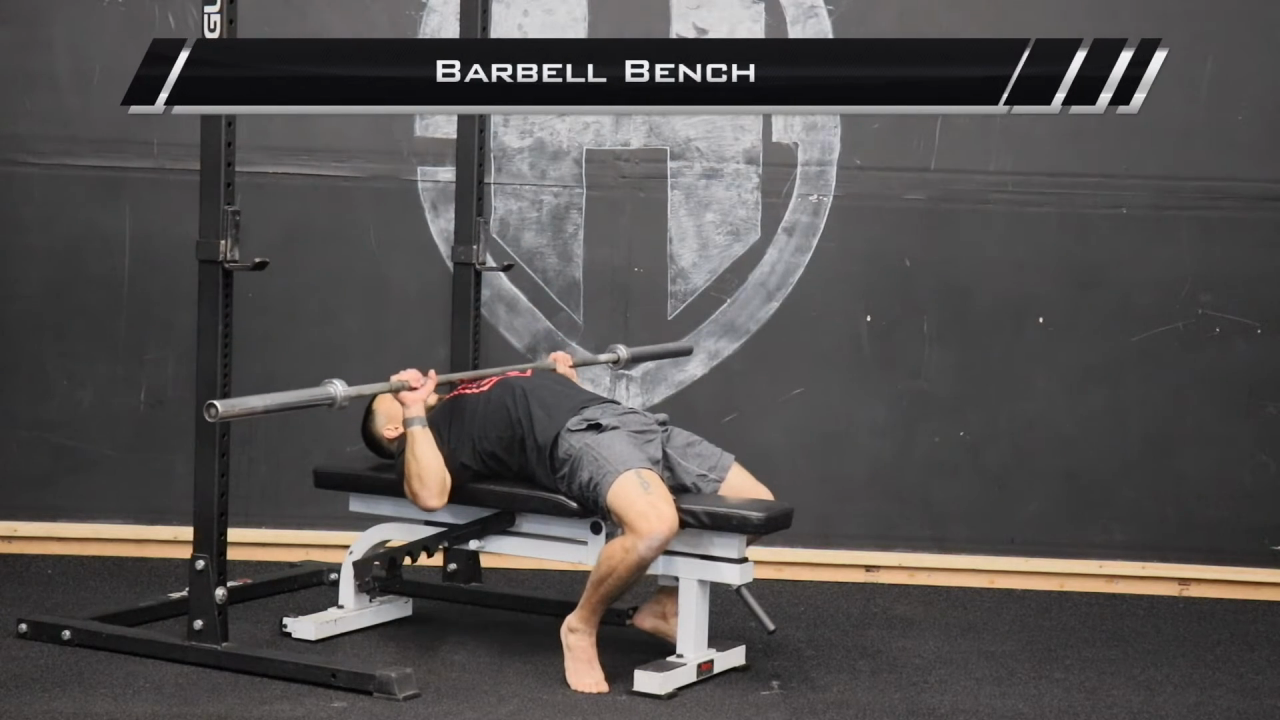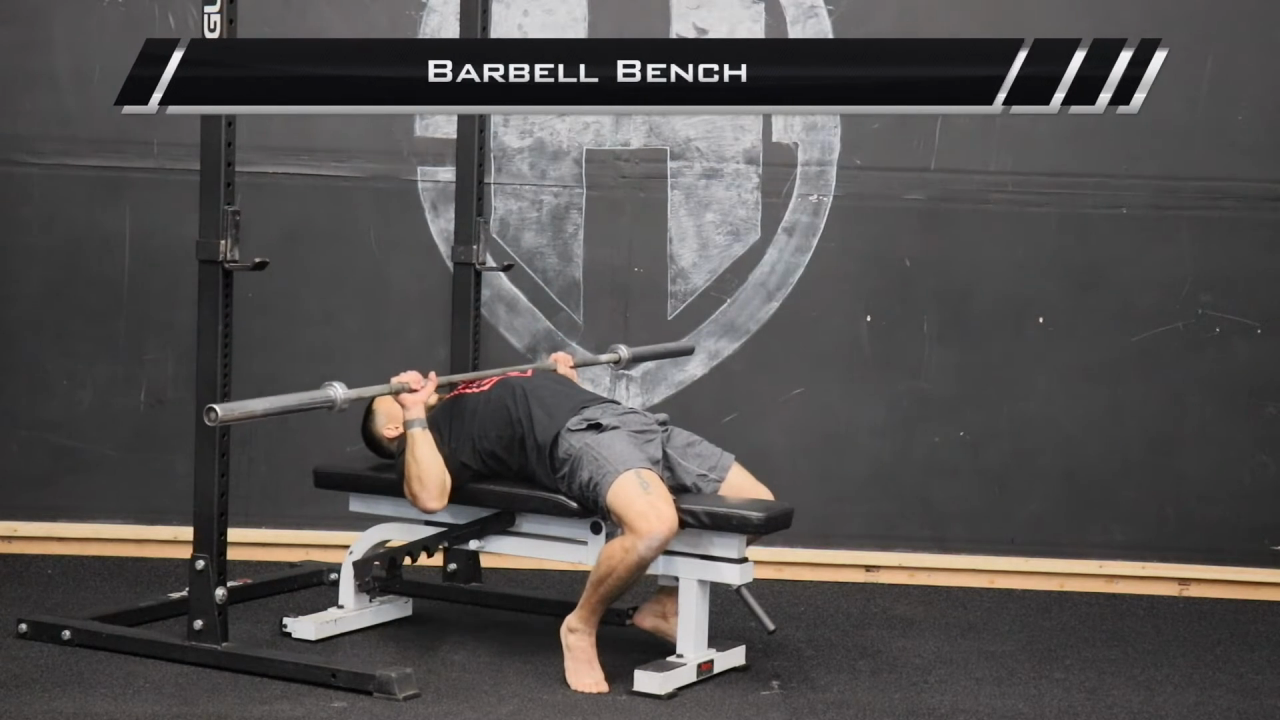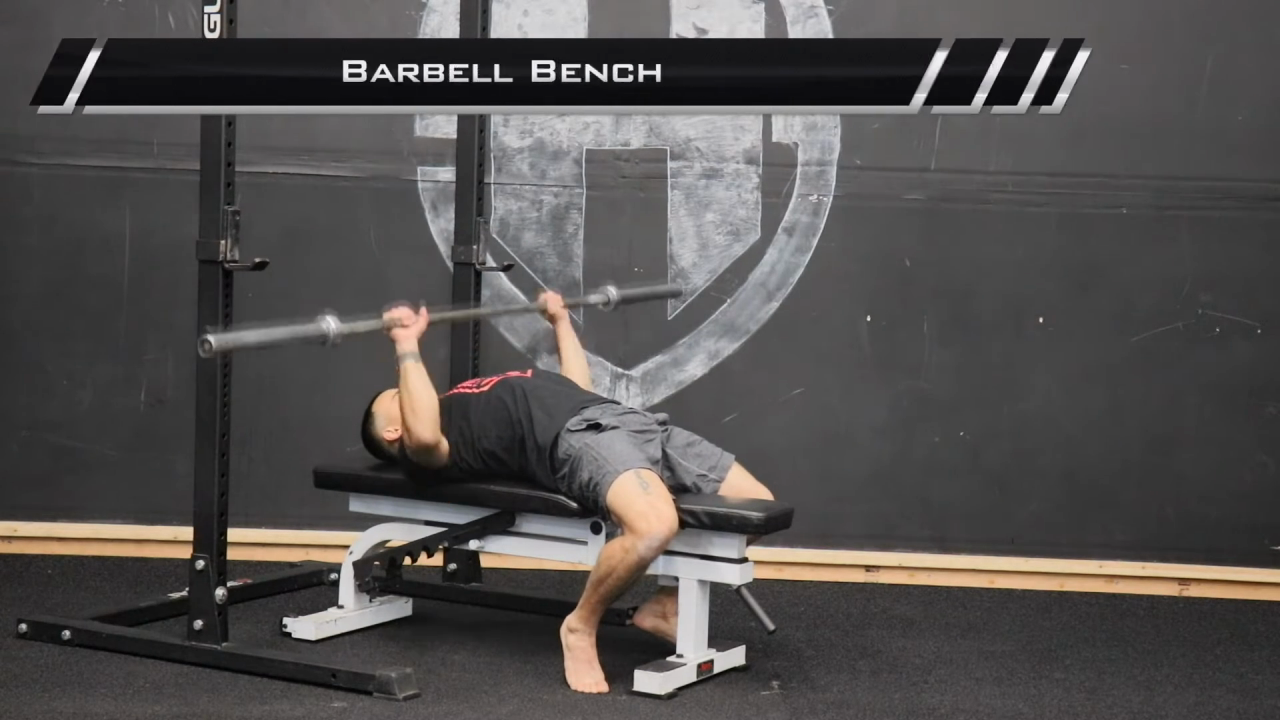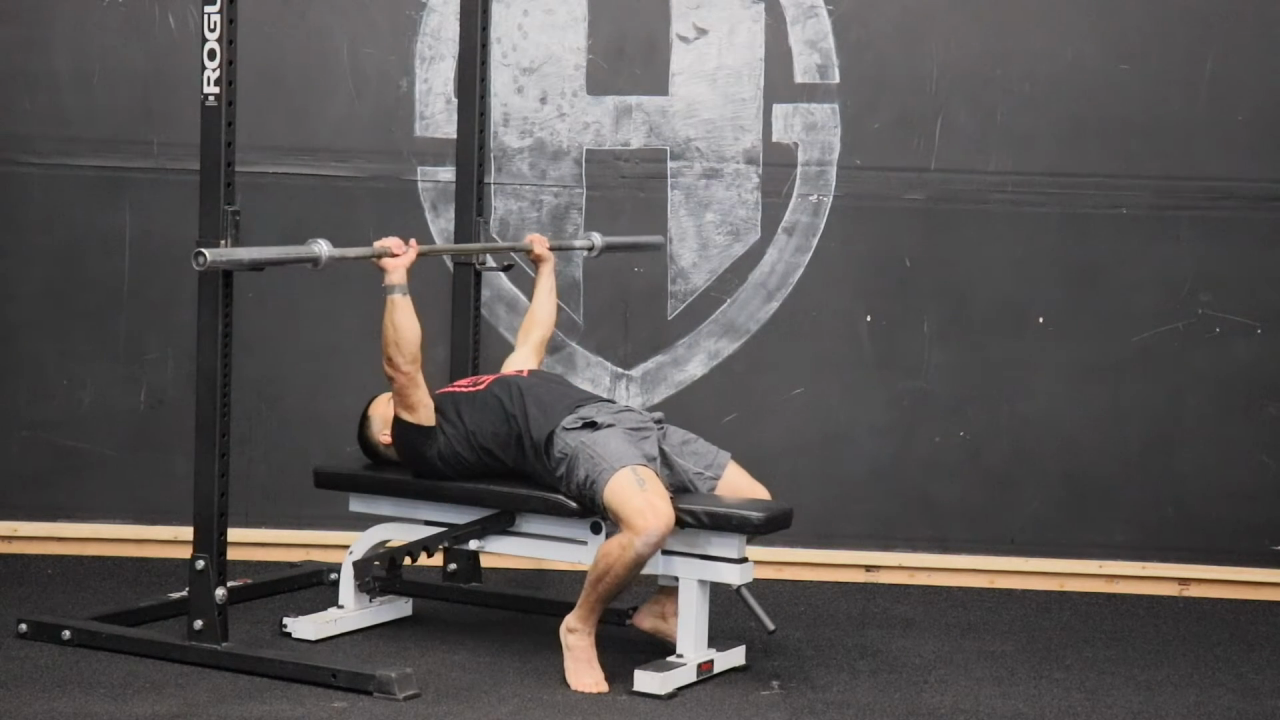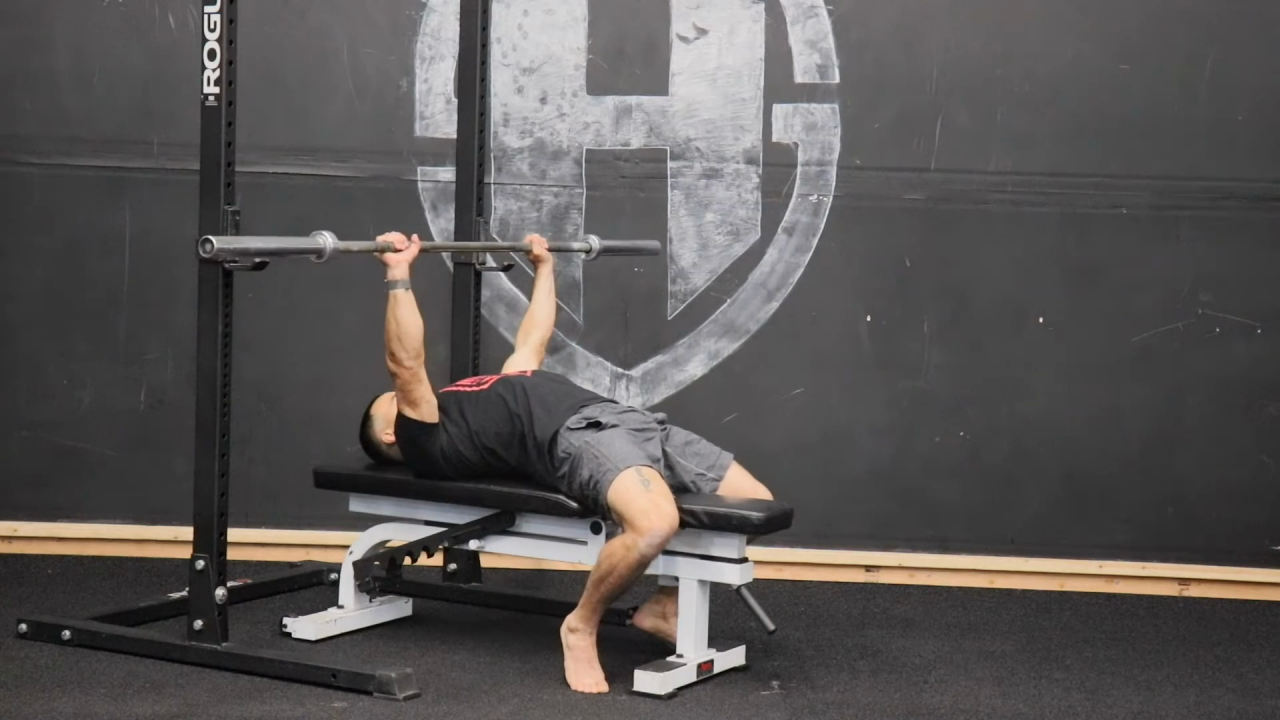
dt=0.3s
person 1, frame 1
left shoulder: (477, 404)
right shoulder: (428, 431)
right elbow: (430, 496)
left wrist: (568, 378)
right wrist: (413, 409)
right knee: (654, 527)
left ankle: (666, 605)
right ankle: (581, 627)
person 1, frame 2
left shoulder: (469, 407)
right shoulder: (426, 433)
right elbow: (430, 498)
left wrist: (568, 380)
right wrist: (414, 410)
right knee: (653, 527)
left ankle: (667, 604)
right ankle: (581, 626)
person 1, frame 3
left shoulder: (480, 401)
left elbow: (576, 384)
right elbow: (424, 434)
left wrist: (561, 322)
right wrist: (407, 348)
right knee: (655, 525)
left ankle: (668, 603)
right ankle: (581, 624)
person 1, frame 4
left shoulder: (478, 403)
right shoulder: (426, 443)
left elbow: (533, 338)
right elbow: (401, 366)
left wrist: (545, 266)
right wrist: (396, 278)
left knee: (754, 506)
right knee: (651, 523)
left ankle: (667, 604)
right ankle: (581, 625)
person 1, frame 5
left shoulder: (477, 405)
right shoulder: (428, 442)
left elbow: (532, 341)
right elbow: (405, 364)
left wrist: (543, 267)
right wrist: (398, 274)
right knee: (655, 524)
left ankle: (665, 605)
right ankle: (581, 626)
